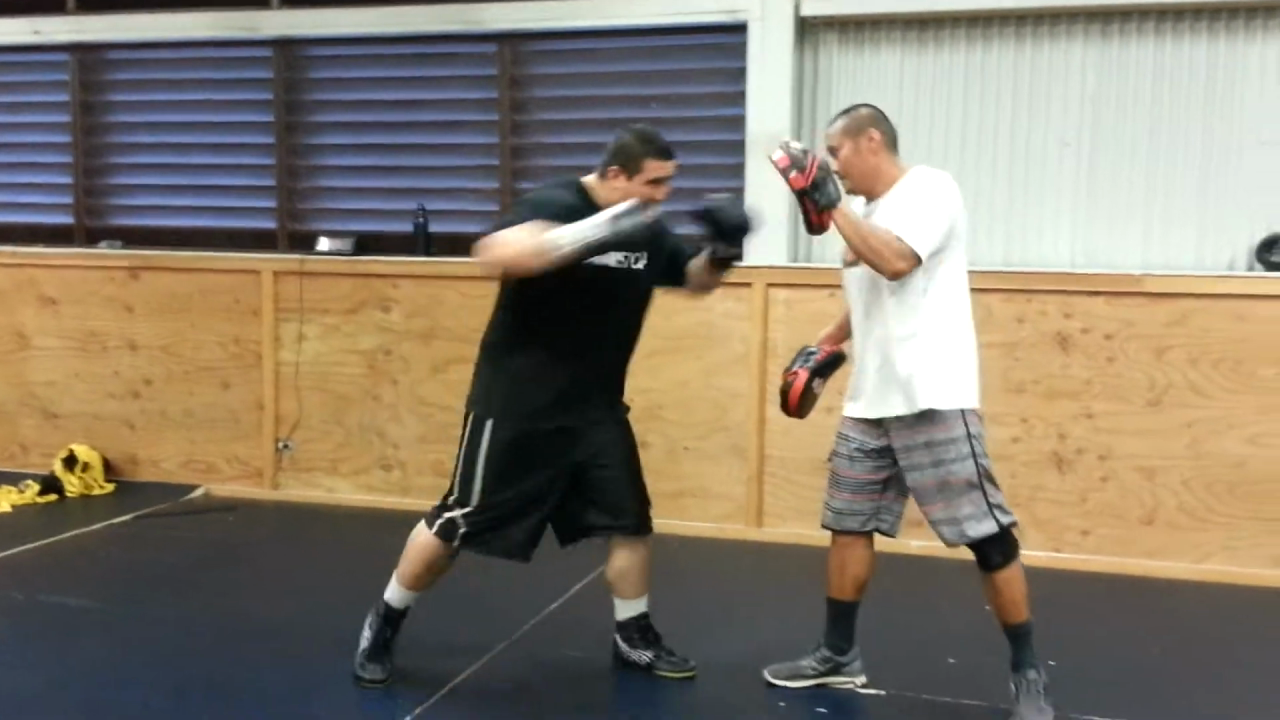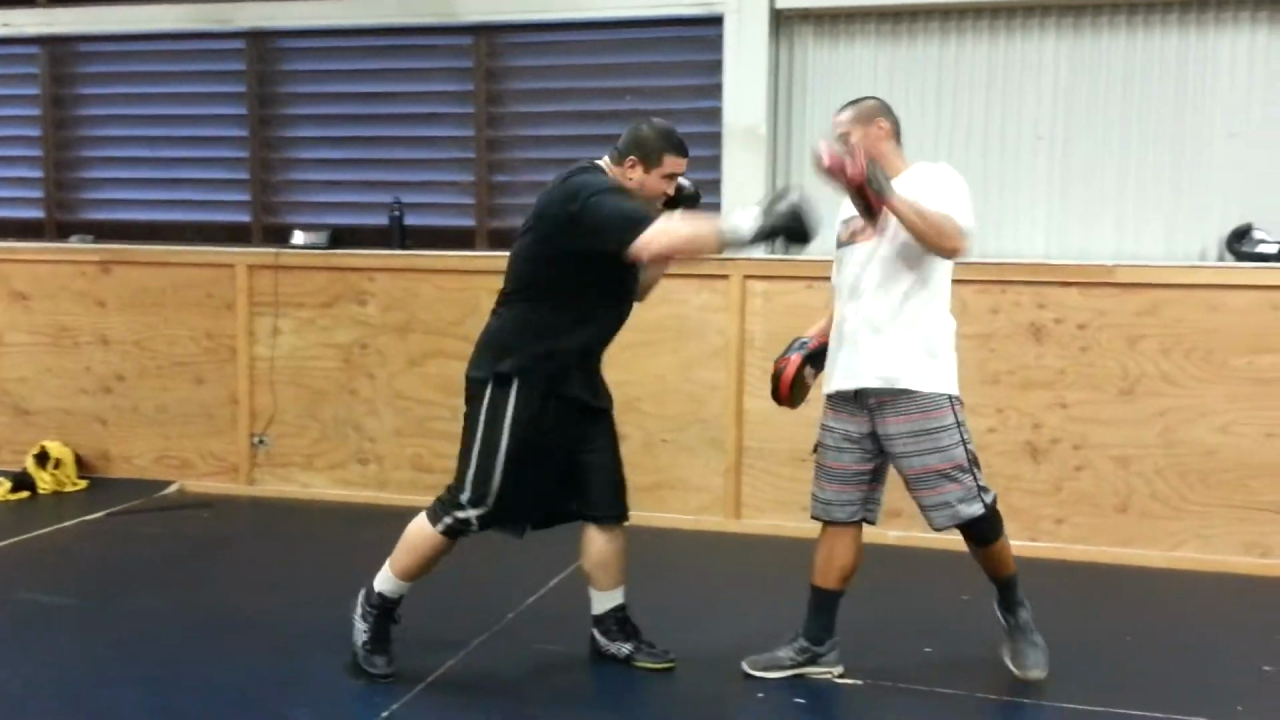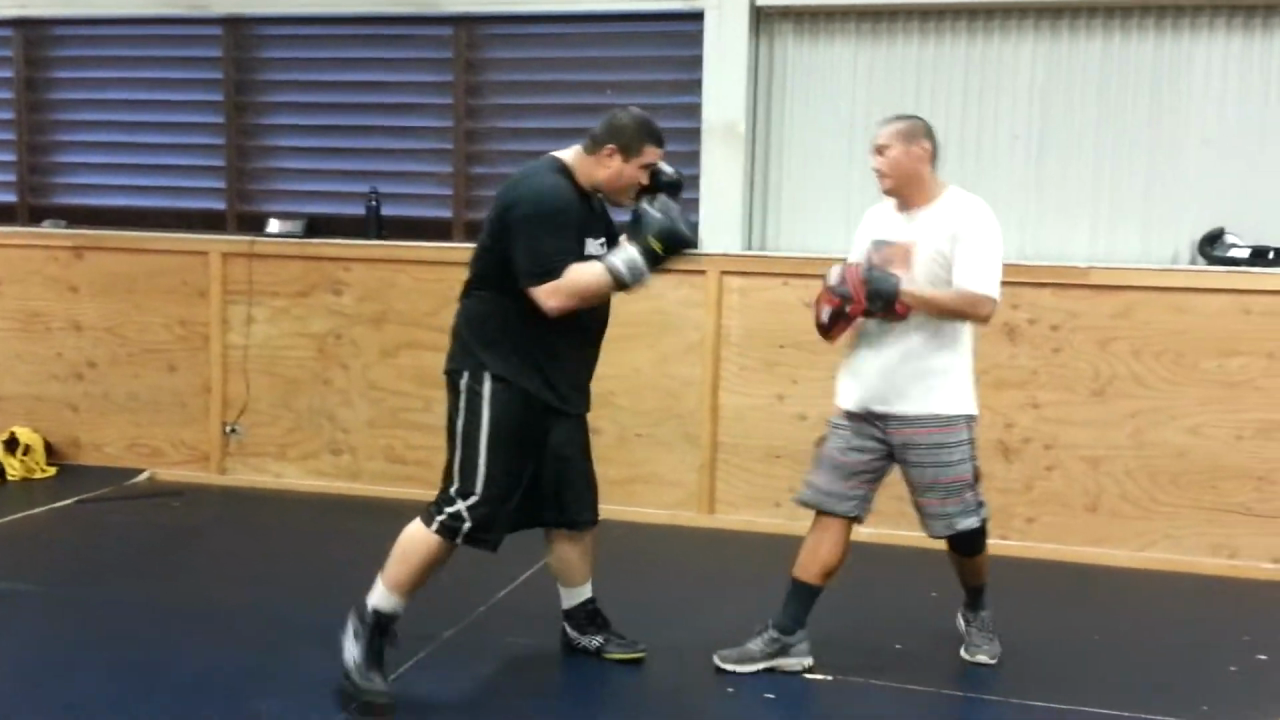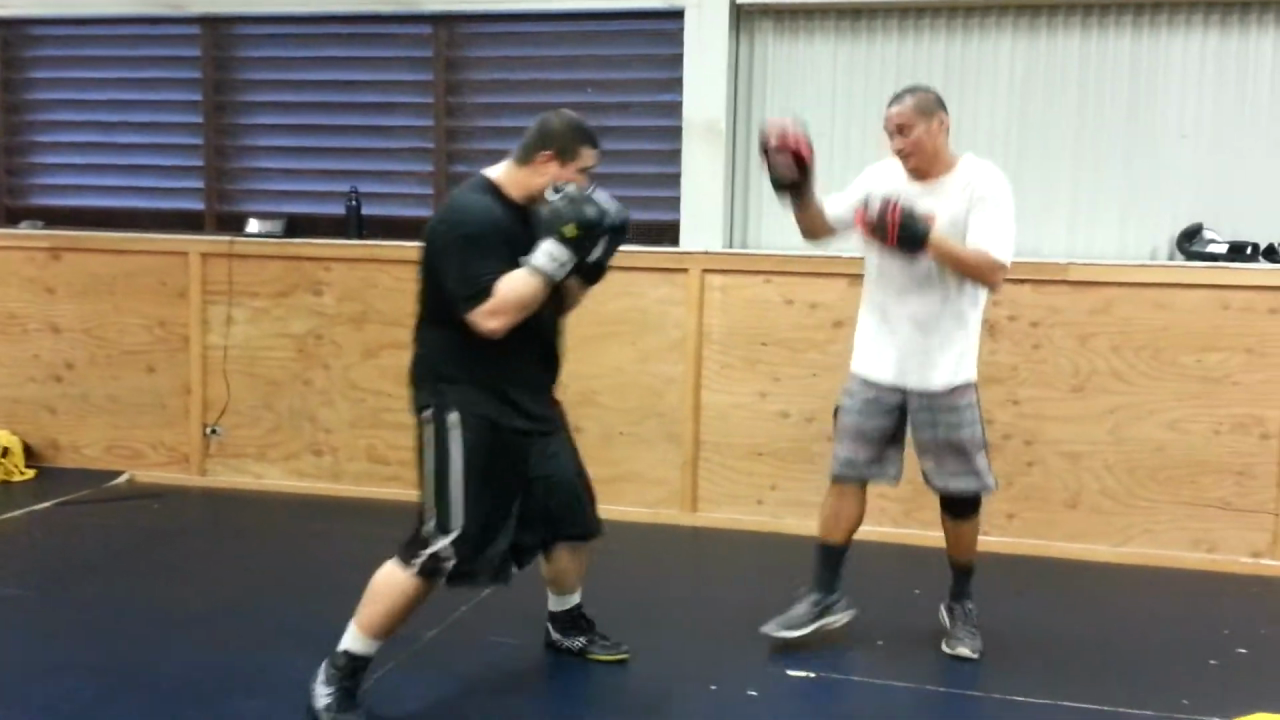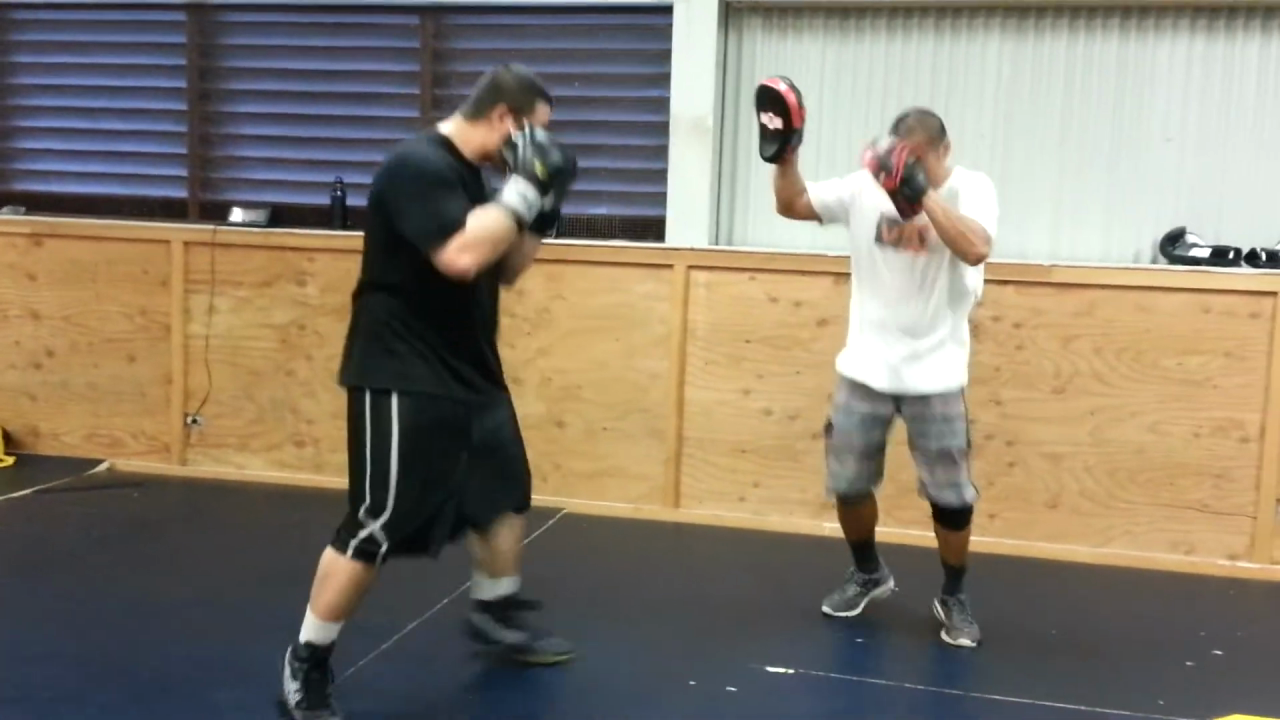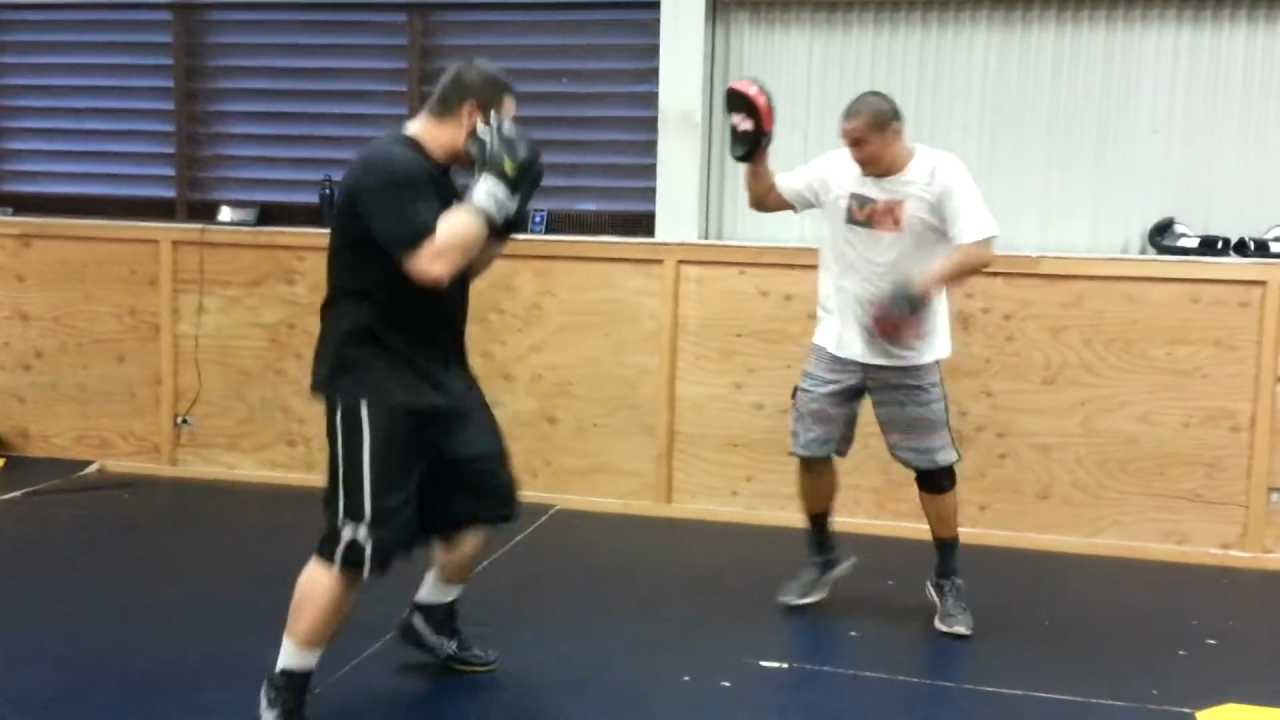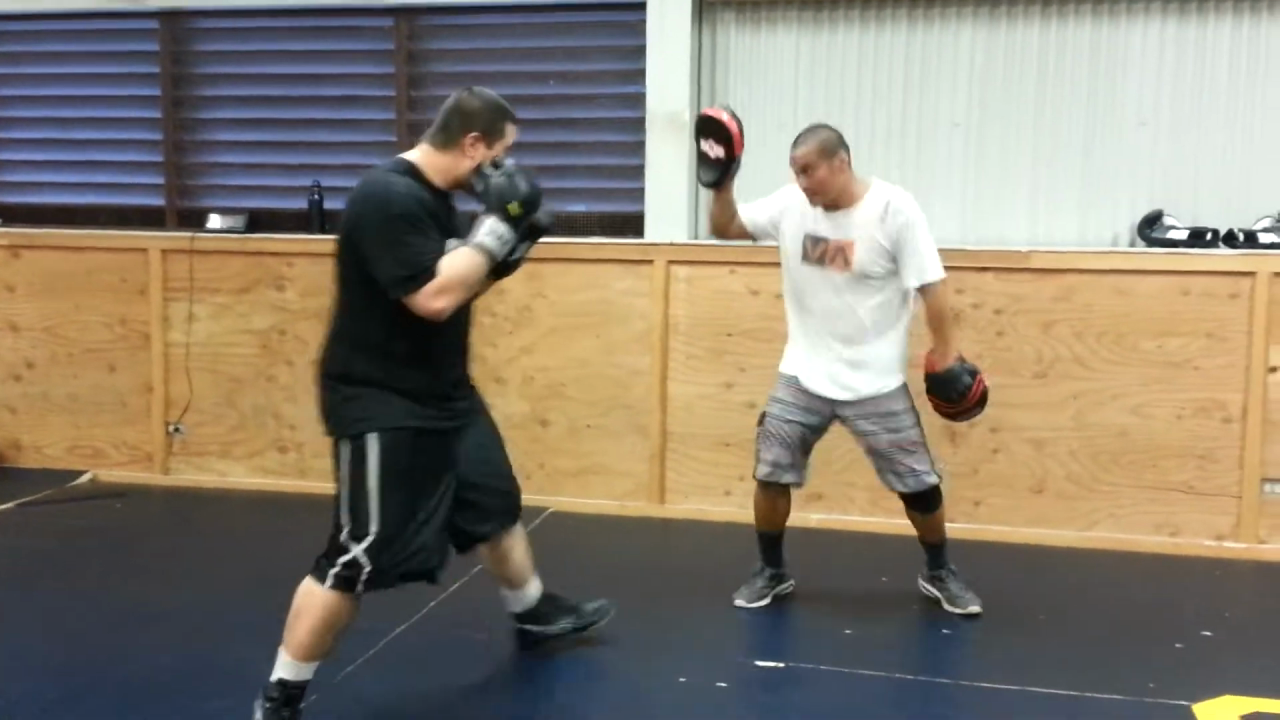
dt=0.2s
person 1, frame 1
left shoulder: (649, 227)
right shoulder: (553, 207)
left elbow: (699, 279)
right elbow: (498, 253)
left wrist: (724, 244)
right wrist: (598, 230)
left hip: (590, 402)
right hip: (516, 400)
left knee: (626, 520)
right knee: (462, 522)
left ankle: (635, 637)
right ankle: (384, 623)
person 1, frame 2
left shoulder: (613, 202)
right shoulder: (586, 195)
left elbow: (638, 282)
right elbow: (656, 244)
left wrist: (685, 218)
right wrist: (761, 220)
left hip: (572, 379)
right hip: (521, 375)
left knee: (603, 505)
right knee: (474, 508)
left ankle: (612, 629)
right ankle: (378, 605)
person 1, frame 3
left shoulder: (589, 199)
right shoulder: (539, 195)
left elbow: (612, 279)
right elbow: (555, 295)
left wrist: (650, 223)
right wrist: (642, 251)
left hip: (555, 381)
right hip: (498, 374)
left knee: (574, 508)
right knee: (466, 510)
left ankle: (583, 624)
right ankle: (370, 625)
person 1, frame 4
left shoulder: (526, 215)
right shoulder: (469, 217)
left elbow: (556, 304)
right elbow: (492, 315)
left wrist: (590, 256)
right wrist: (558, 246)
left hip: (527, 403)
right hip: (465, 407)
left knee: (569, 517)
right knee: (440, 549)
left ankle: (566, 624)
person 1, frame 5
left shoulder: (471, 173)
right shoulder: (417, 167)
left elbow: (507, 267)
right elbow: (462, 256)
left wrist: (540, 207)
right wrist: (525, 186)
left hip: (469, 370)
right hip: (403, 377)
left knee: (503, 494)
right knee: (375, 528)
left ankle: (498, 613)
right ankle: (307, 661)
person 1, frame 6
left shoulder: (436, 171)
right shoulder: (388, 168)
left elbow: (466, 260)
right elbow: (434, 264)
left wrist: (506, 200)
right wrist: (496, 185)
left hip: (440, 374)
right hip: (375, 382)
left knee: (482, 501)
right knee: (358, 541)
left ankle: (429, 618)
person 1, frame 7
left shoulder: (436, 196)
right shoulder: (388, 199)
right elbow: (435, 296)
left wrist: (509, 243)
right wrist: (497, 223)
left hip: (443, 395)
right hip: (382, 408)
left knee: (496, 507)
right knee: (355, 560)
left ankle: (535, 613)
person 2, frame 1
left shoulder: (929, 189)
right shoulder: (863, 215)
left elbow: (896, 263)
left wrist: (832, 202)
right wrist: (820, 348)
left hip: (934, 400)
right hip: (869, 402)
left knee: (984, 532)
right knee: (848, 524)
left ankle: (1028, 671)
right ankle: (839, 654)
person 2, frame 2
left shoulder: (931, 180)
right shoulder: (852, 205)
left elbow: (948, 239)
left wrist: (882, 191)
right wrist: (811, 339)
left hip: (916, 383)
right hip: (850, 383)
left knee: (967, 512)
right knee: (839, 513)
left ankle: (1016, 615)
right ankle: (816, 645)
person 2, frame 3
left shoulder: (968, 215)
right shoulder: (876, 218)
left elbow: (981, 305)
left wrist: (898, 295)
right wrist: (838, 305)
left hip: (936, 405)
right hip: (864, 399)
left knee: (962, 526)
right knee: (829, 508)
left ankle: (976, 614)
right ankle: (785, 637)
person 2, frame 4
left shoulder: (984, 183)
right shoulder: (878, 178)
left elbow: (992, 272)
right elbow: (816, 228)
left wrist: (925, 237)
right wrist: (798, 192)
left hip: (943, 368)
right hip: (875, 361)
left knee: (961, 490)
right knee: (847, 474)
left ankle: (960, 604)
right ankle: (822, 597)
person 2, frame 5
left shoulder: (972, 189)
right shoulder: (865, 185)
left elbow: (974, 247)
right elbow: (793, 205)
left wrist: (922, 192)
right wrist: (784, 152)
left hip: (934, 378)
right hip: (864, 372)
left knee: (951, 499)
right knee: (848, 486)
left ankle: (953, 597)
right ankle: (868, 573)
person 2, frame 6
left shoulder: (942, 174)
right shoulder: (834, 168)
left elbow: (979, 249)
right elbow: (765, 199)
left wrist: (918, 289)
right wrist: (755, 153)
left hip: (909, 354)
right hip: (837, 346)
left knee: (933, 465)
right knee: (811, 451)
left ankle: (946, 582)
right ankle: (823, 556)
person 2, frame 7
left shoulder: (896, 209)
right shoulder: (791, 204)
left elbow: (931, 287)
right elbow: (726, 228)
left wrist: (946, 355)
right wrist: (719, 180)
left hip: (875, 382)
right hip: (803, 376)
left knee: (918, 484)
right knee: (773, 476)
left ankle: (940, 573)
right ankle: (771, 571)
